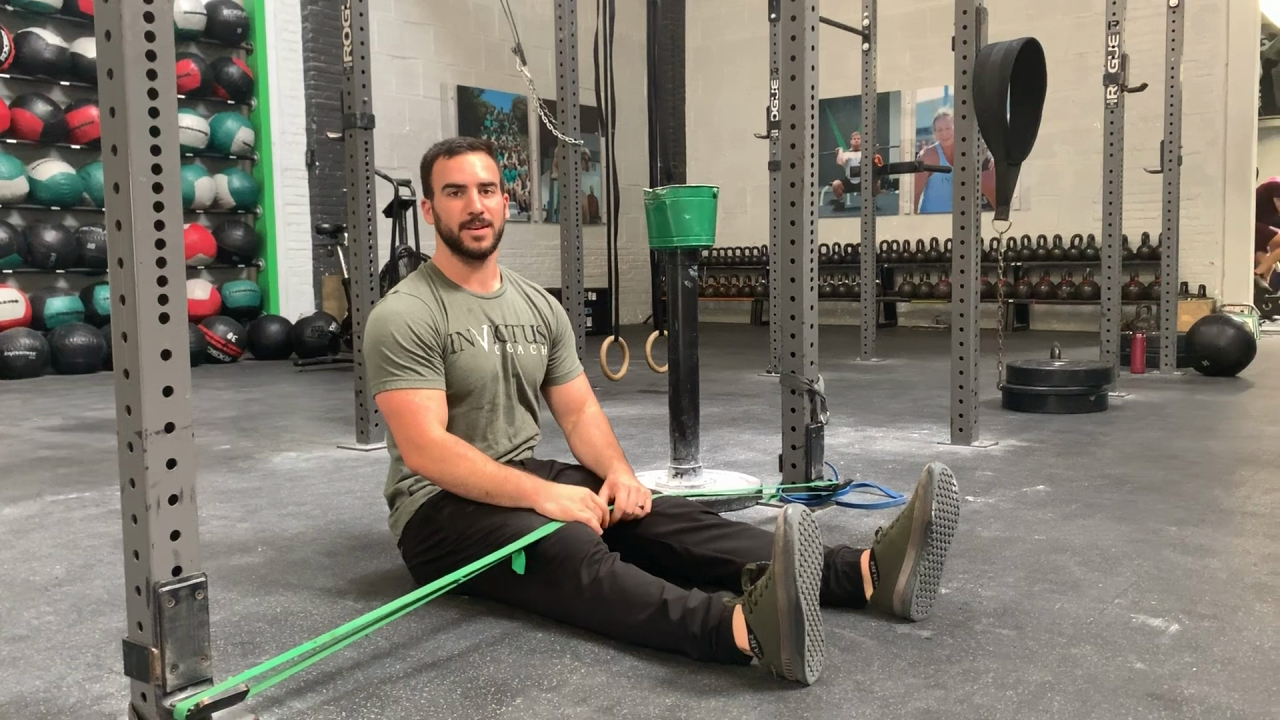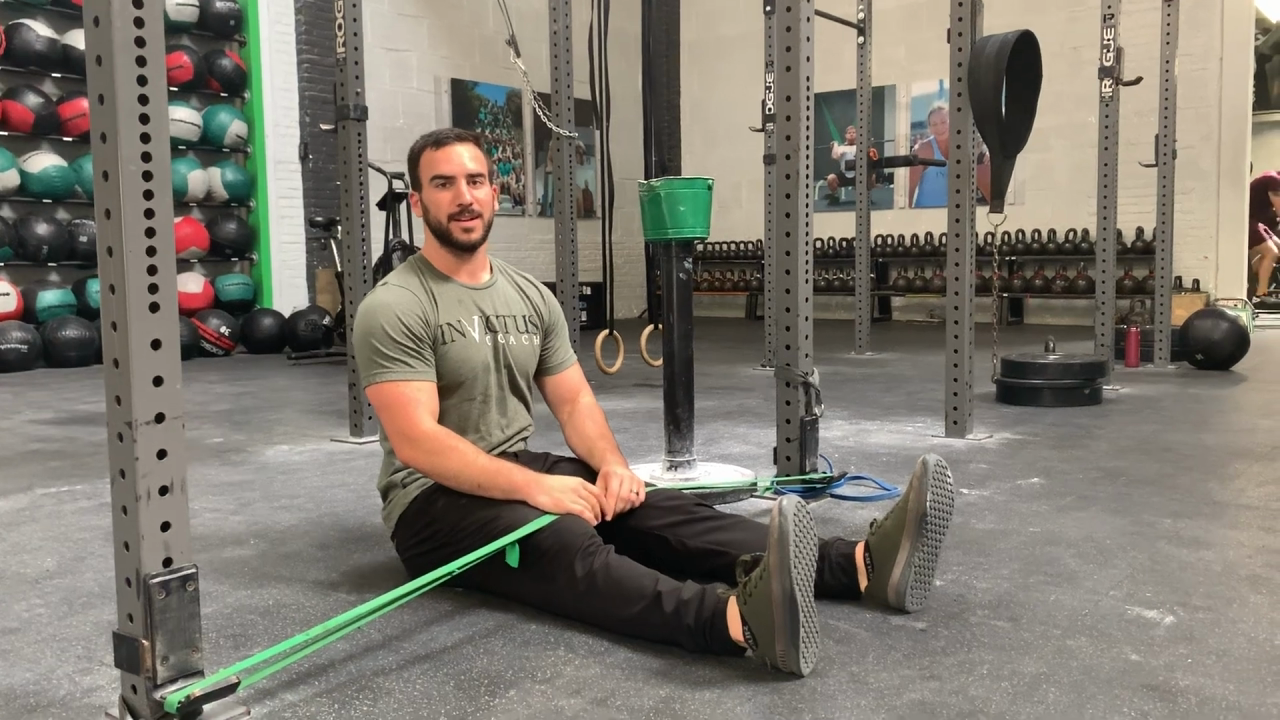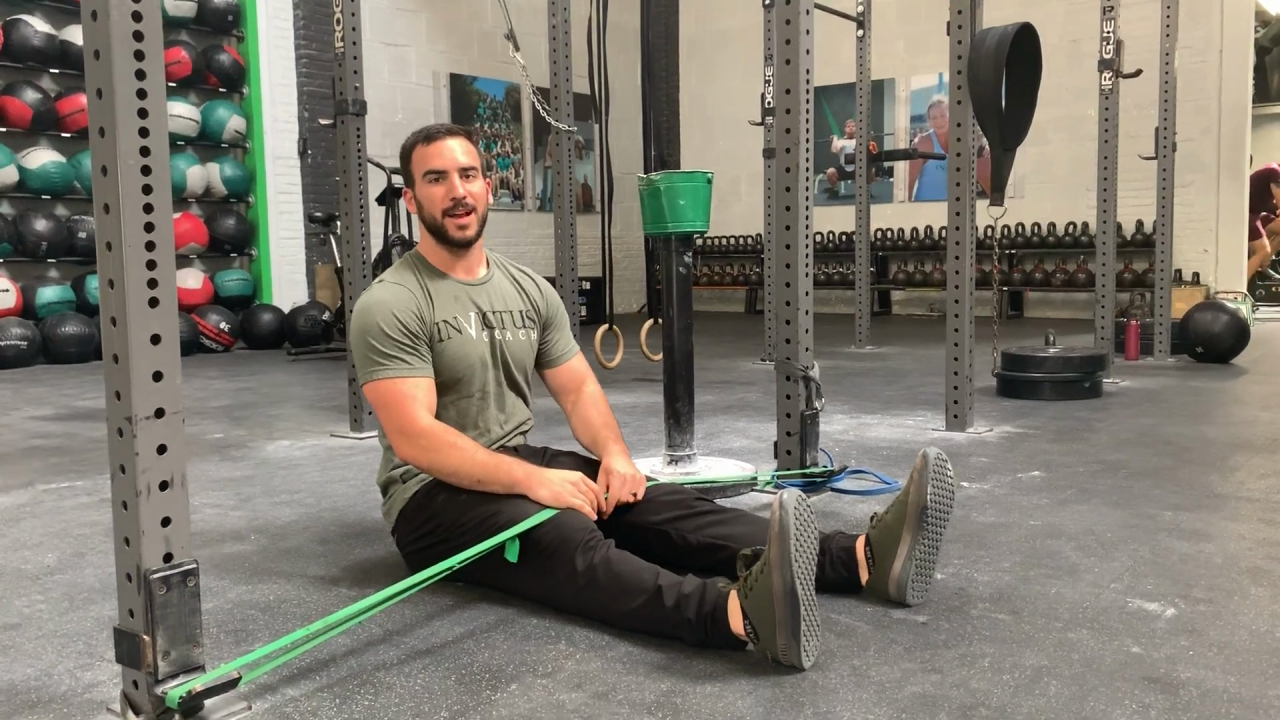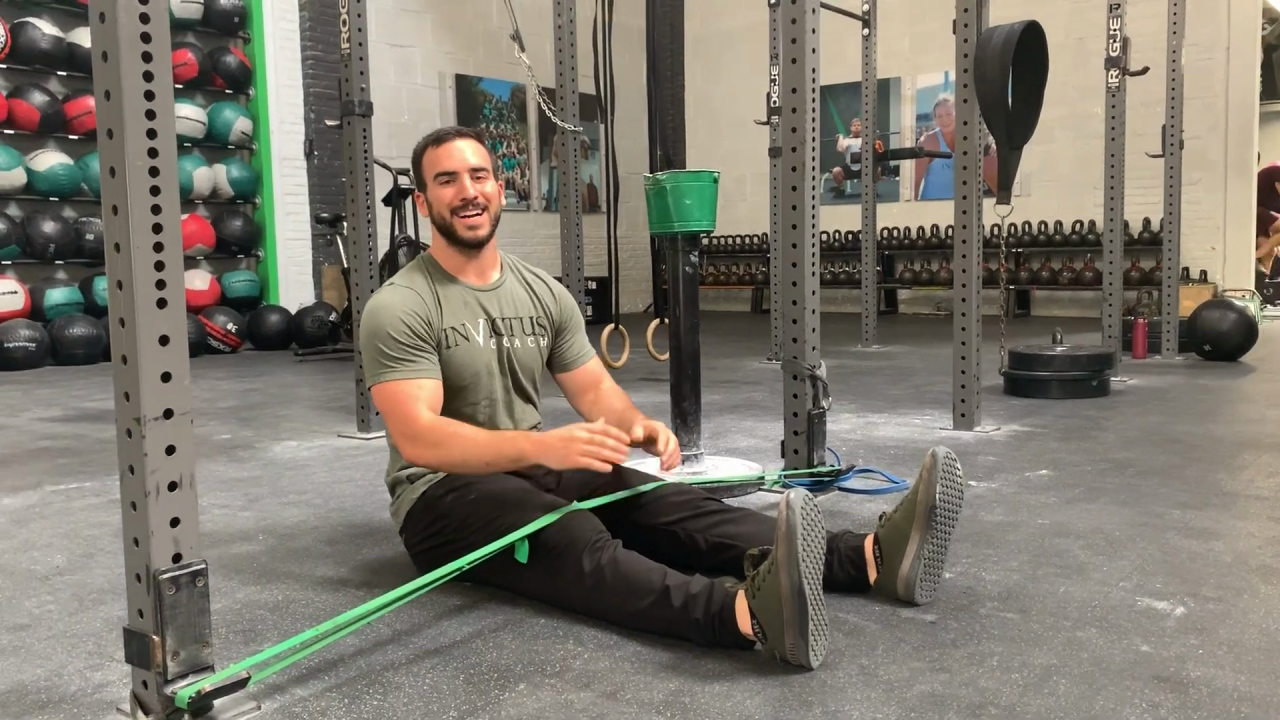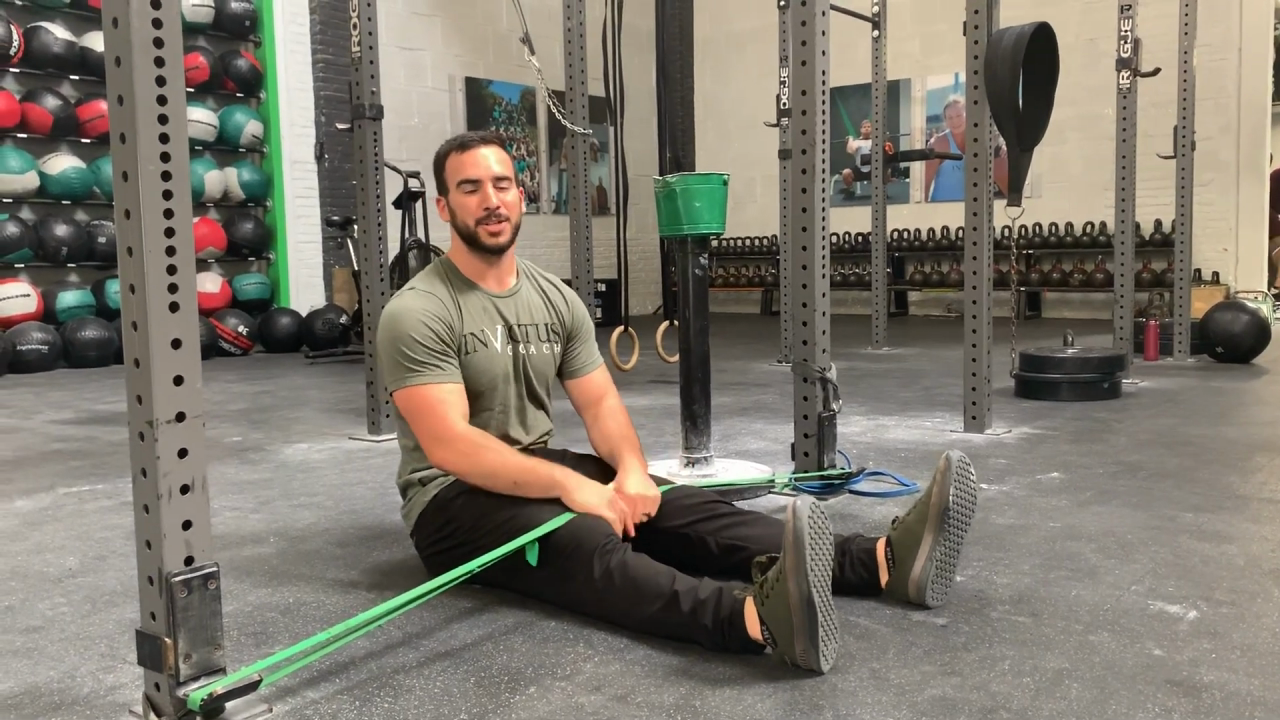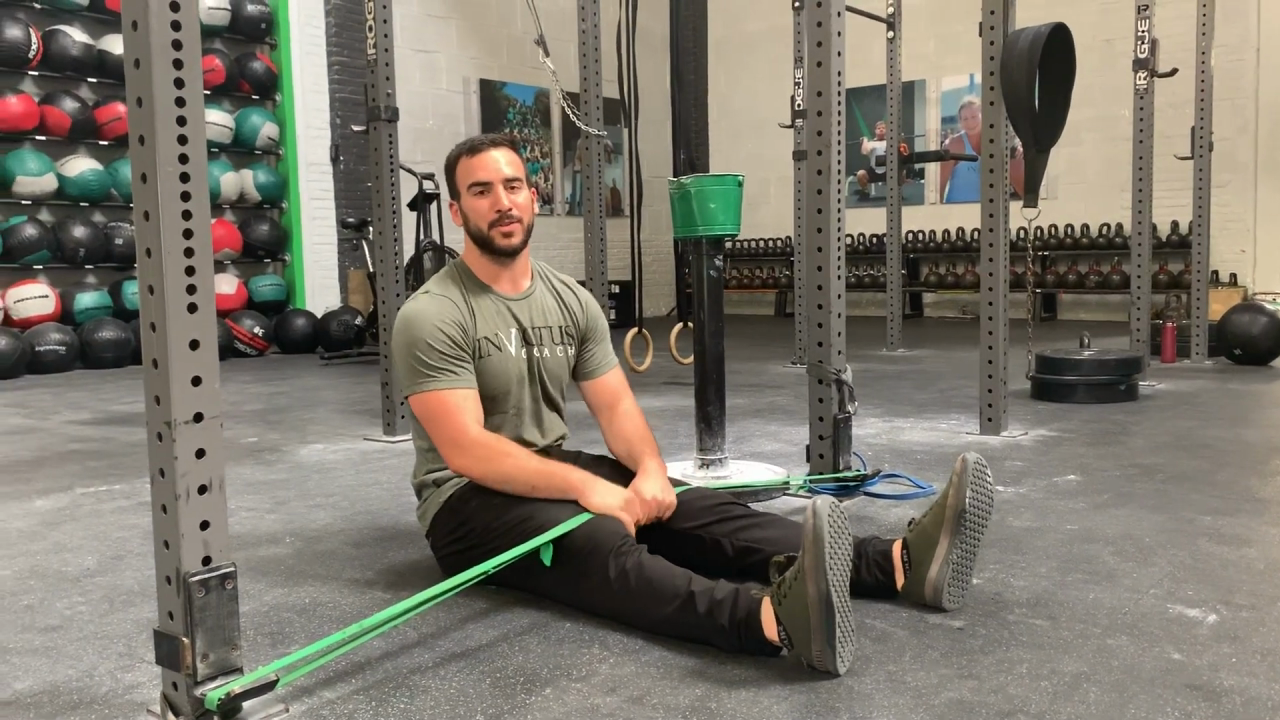
dt=0.4s
person 1, frame 1
left shoulder: (539, 305)
right shoulder: (405, 316)
left elbow: (578, 410)
right elbow: (426, 449)
left wrist: (617, 471)
right wrist: (541, 495)
left hip: (525, 478)
right hip: (441, 508)
left knee: (665, 520)
right knee: (573, 551)
left ankle: (866, 571)
right ankle: (741, 626)
person 1, frame 2
left shoulder: (530, 295)
right shoulder: (394, 308)
left elbow: (572, 400)
right elbow: (417, 441)
left wrist: (611, 462)
right wrist: (535, 488)
left hip: (519, 467)
right hip: (435, 499)
left knee: (658, 512)
right knee: (568, 544)
left ankle: (860, 563)
right ankle: (736, 618)
person 1, frame 3
left shoulder: (529, 288)
right shoulder: (390, 305)
left elbow: (578, 388)
right elbow: (416, 438)
left wrist: (614, 453)
right wrist: (534, 480)
left hip: (520, 462)
right hip: (434, 497)
left knee: (663, 506)
right knee: (568, 538)
left ankle: (860, 558)
right ankle: (738, 612)
person 1, frame 4
left shoulder: (543, 291)
right shoulder: (399, 308)
left elbow: (593, 388)
right elbow: (418, 438)
left wrist: (639, 423)
right wrist: (543, 445)
left hip: (528, 468)
right hip: (443, 495)
left knee: (672, 506)
right knee: (574, 542)
left ankle: (870, 556)
right ankle: (746, 611)
person 1, frame 5
left shoulder: (555, 297)
right shoulder: (417, 312)
left elbow: (600, 403)
right elbow: (449, 445)
left wrist: (630, 468)
right wrist: (569, 485)
left hip: (537, 469)
right hip: (453, 499)
left knee: (681, 508)
right knee: (587, 543)
left ankle: (882, 560)
right ankle: (756, 616)
person 1, frame 6
left shoulder: (570, 298)
right shoulder: (432, 315)
left elbow: (614, 404)
right elbow: (466, 450)
left wrist: (650, 468)
right wrist: (584, 487)
left hip: (551, 471)
right hip: (469, 500)
left knee: (696, 511)
right knee: (603, 544)
left ankle: (897, 562)
right ankle: (773, 618)
